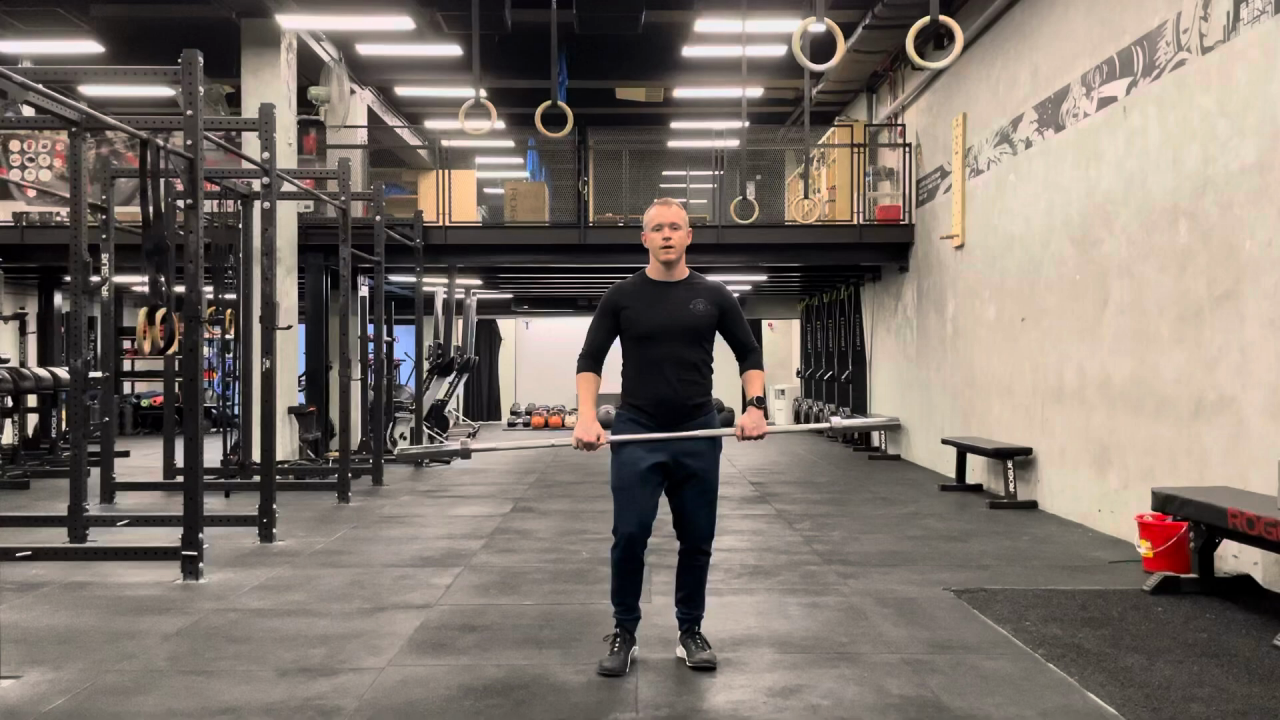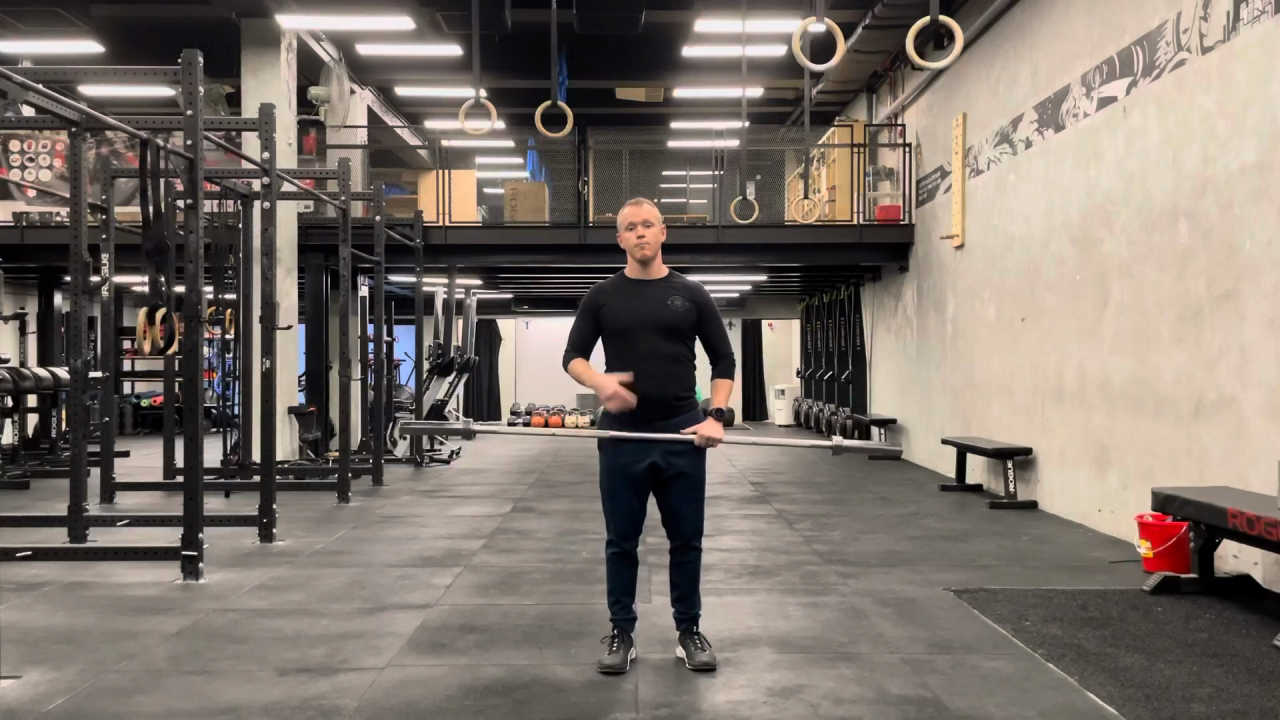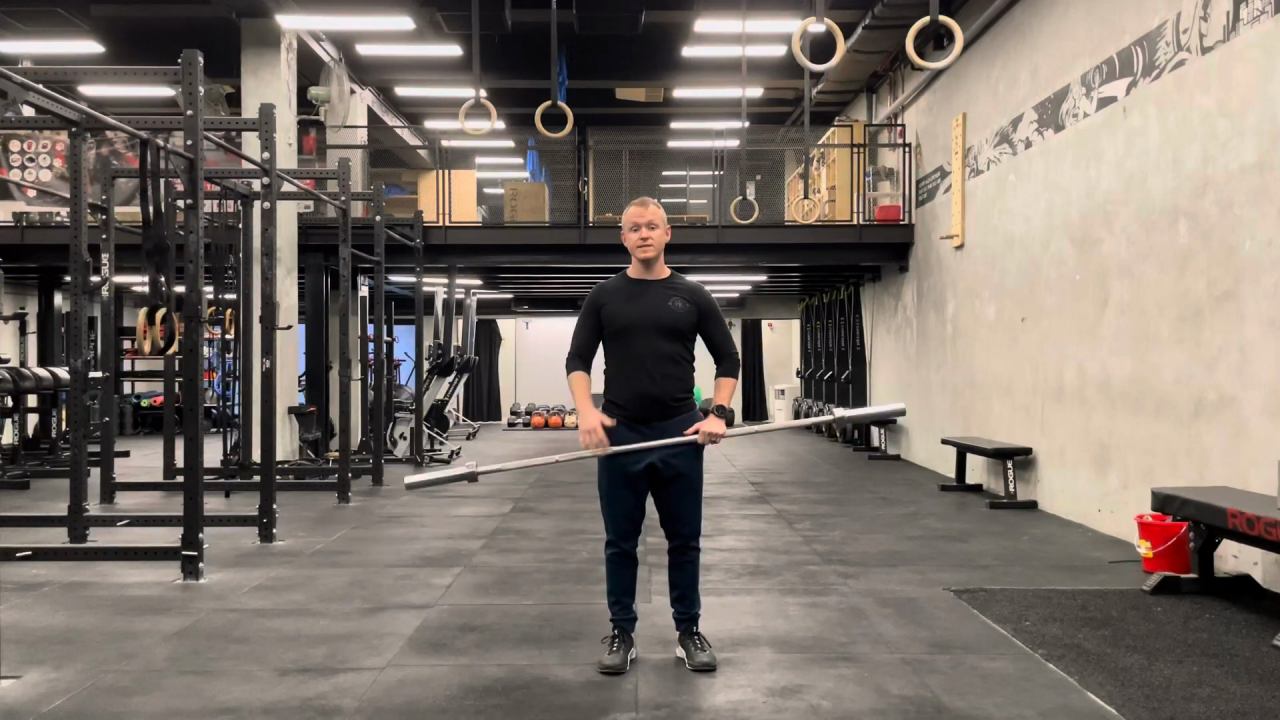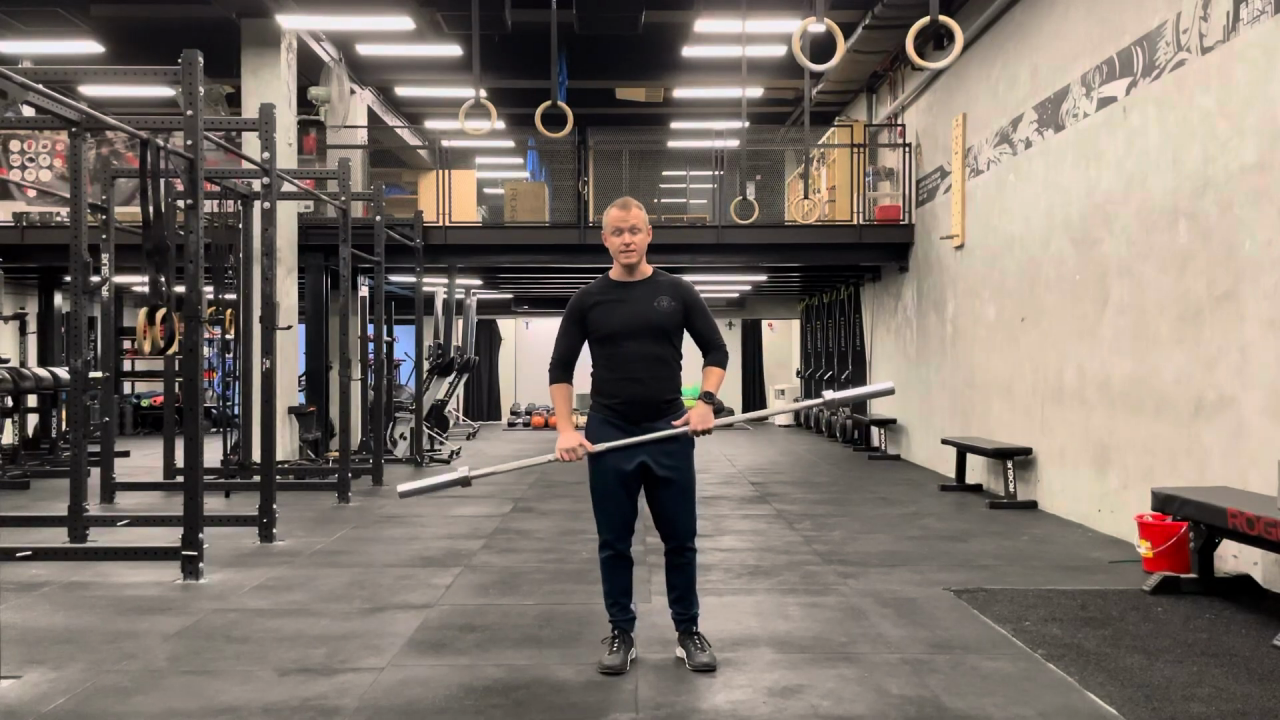
dt=0.5s
person 1, frame 1
left shoulder: (713, 295)
right shoulder: (621, 296)
left elbow: (749, 354)
right elbow: (590, 359)
left wrist: (754, 404)
right wrist: (587, 416)
left hip: (698, 434)
right hip: (636, 433)
left knee: (697, 541)
right knee: (629, 536)
left ankle: (690, 631)
right ankle: (624, 632)
person 1, frame 2
left shoulder: (692, 294)
right shoulder: (602, 296)
left elbow: (723, 359)
right elbow: (573, 356)
left wrist: (716, 416)
right wrist: (597, 380)
left hip: (683, 431)
right hip: (622, 433)
left knee: (686, 538)
right knee: (621, 540)
left ankle: (688, 631)
right ankle: (621, 632)
person 1, frame 3
left shoulder: (693, 296)
right shoulder: (603, 296)
left elbow: (727, 358)
right elbow: (577, 360)
left wrist: (718, 412)
right wrist: (587, 411)
left hip: (680, 432)
right hip: (620, 434)
left knee: (684, 539)
right knee: (620, 541)
left ankle: (688, 631)
right ankle: (621, 633)
person 1, frame 4
left shoulder: (677, 292)
right shoulder: (588, 300)
left elbow: (716, 350)
right elbow: (560, 367)
left wrist: (706, 401)
right wrist: (565, 428)
left hip: (669, 431)
right hip: (609, 434)
left knee: (680, 539)
right knee: (614, 542)
left ankle: (688, 631)
right ankle: (621, 633)
